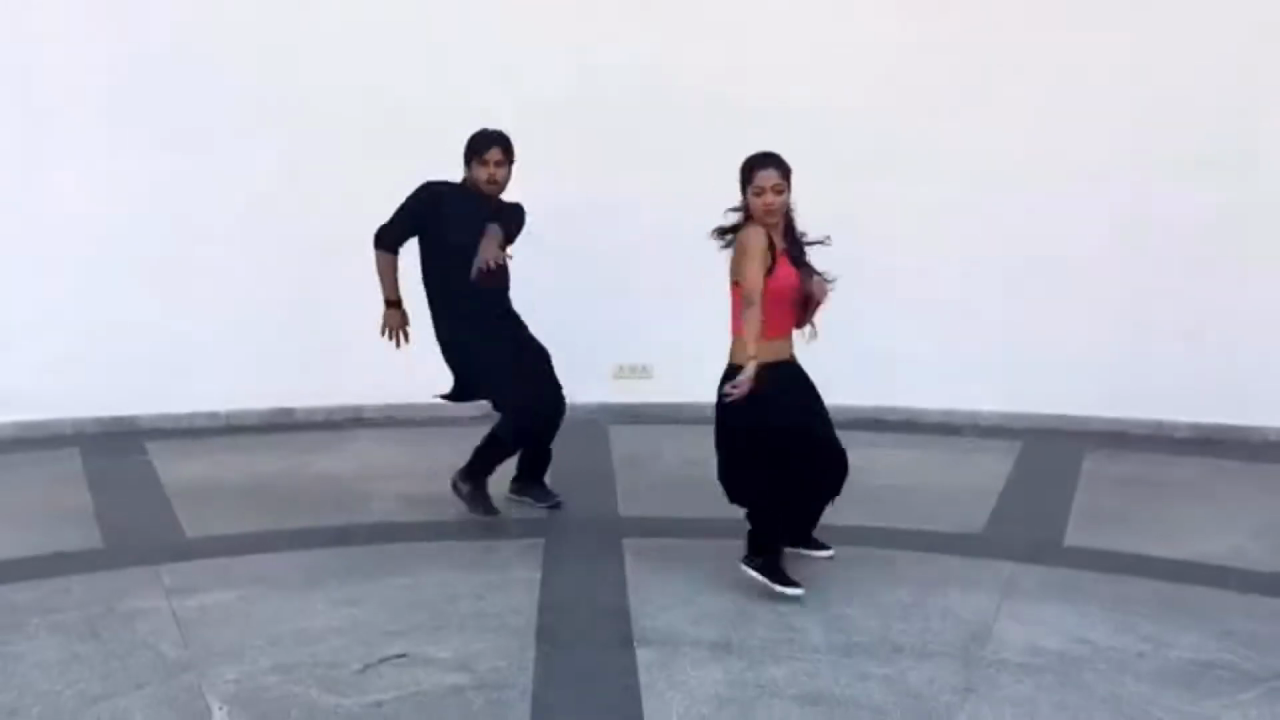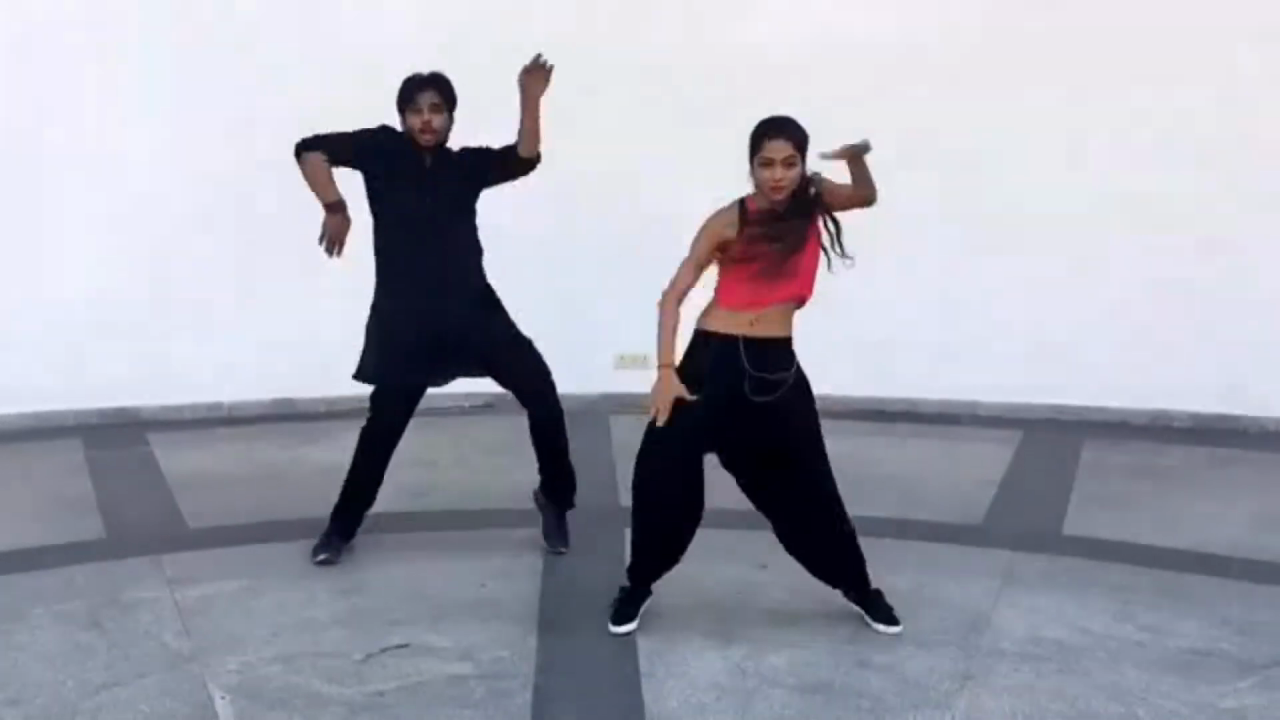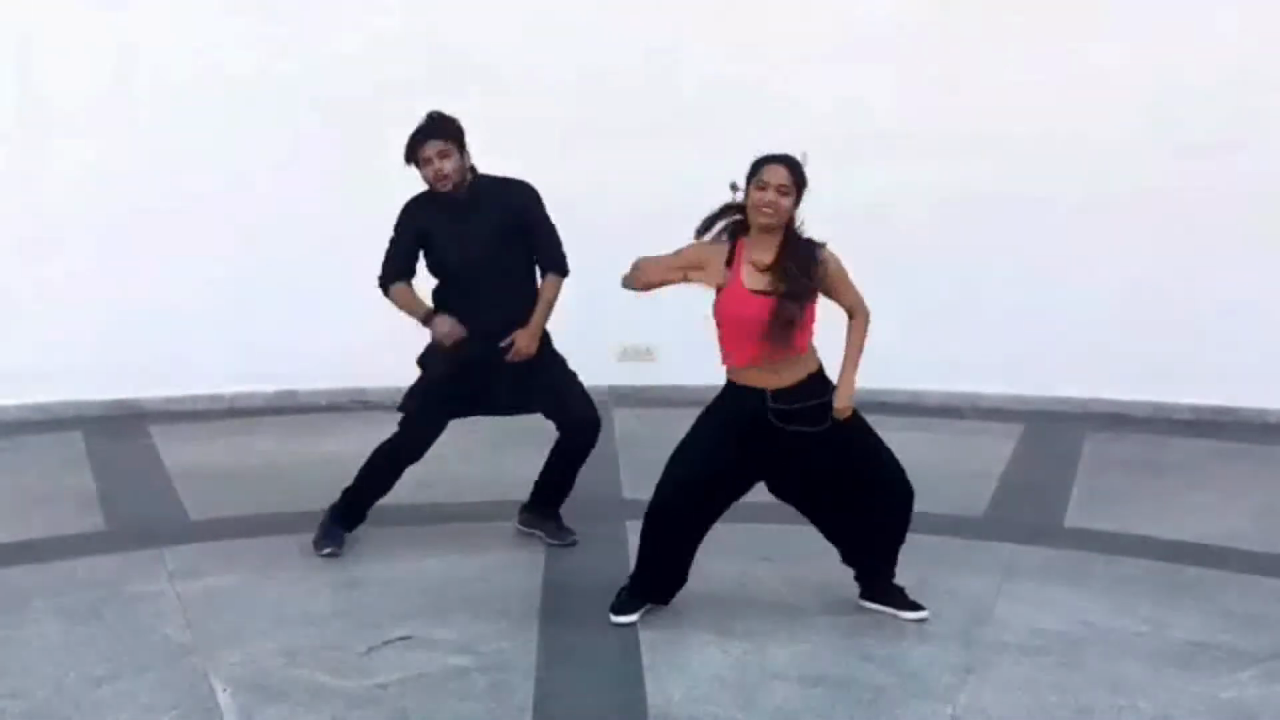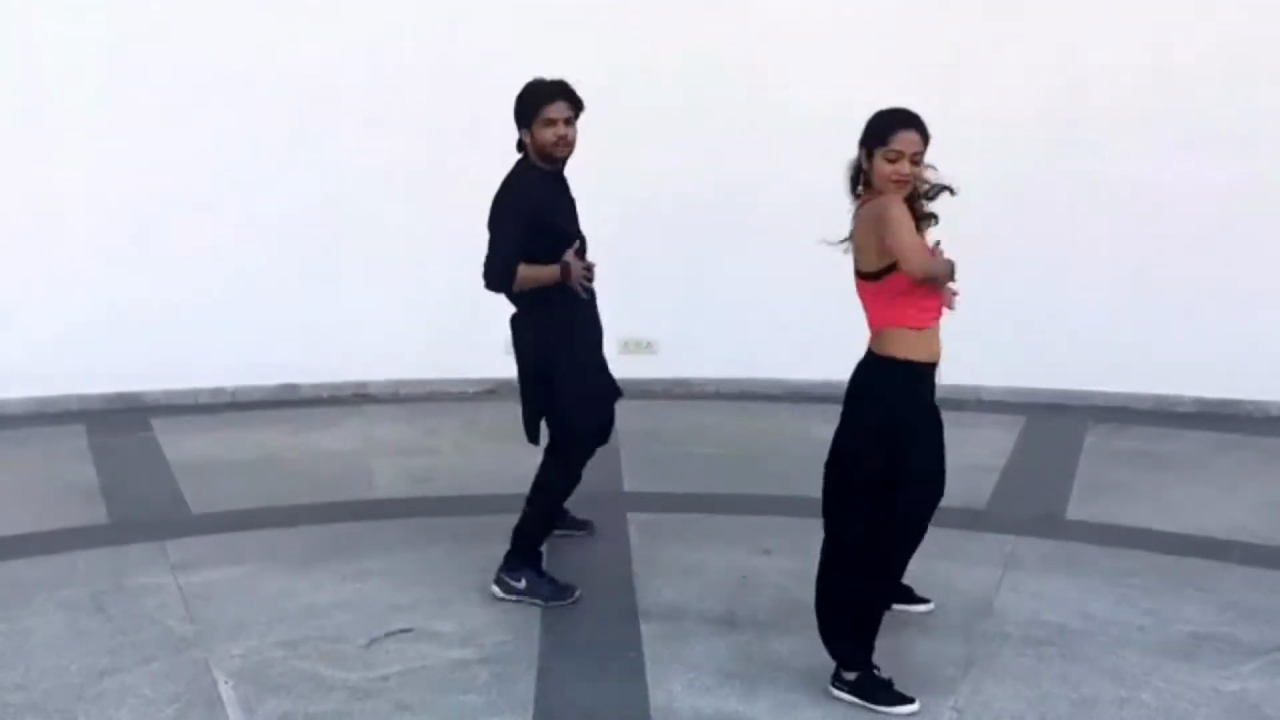
dt=1s
person 1, frame 1
left shoulder: (786, 243)
right shoulder: (751, 237)
right elbow: (752, 301)
left wrist: (813, 293)
right wrist: (752, 363)
left hip: (786, 375)
right hip: (754, 380)
left knee: (827, 464)
left ankle: (792, 532)
right ankle: (764, 553)
person 1, frame 2
left shoulder: (813, 202)
right shoulder: (728, 222)
left elbow: (865, 196)
right elbow: (674, 295)
left wrist: (856, 160)
right wrist: (665, 370)
left hip: (776, 367)
right hip: (711, 362)
left knee: (809, 487)
right knee: (662, 479)
left ankle: (858, 586)
right ankle: (637, 587)
person 1, frame 3
left shoulder: (815, 260)
right shoulder: (713, 256)
left elbow: (859, 314)
right elbow: (633, 279)
left wrist: (848, 381)
right wrist: (677, 271)
left hip: (810, 399)
right hip: (741, 406)
left knee: (887, 489)
right knee: (677, 499)
left ankle: (877, 584)
right ankle: (644, 588)
person 1, frame 4
left shoulder: (900, 210)
right shoulder: (884, 213)
left elbow: (924, 274)
right elbow: (921, 267)
right wrist: (941, 265)
left hip: (899, 381)
right hip: (893, 385)
left knee: (910, 497)
right knee: (878, 516)
left ankle: (881, 586)
right ankle: (852, 667)
person 2, frame 1
left shoulder: (509, 213)
right shoulder: (433, 199)
left elbow: (500, 231)
right elbow: (386, 241)
left wrist: (490, 242)
right wrist: (392, 303)
left hip: (503, 326)
right hip: (463, 332)
left knee: (551, 404)
right knee: (528, 413)
left ankle: (527, 480)
right ankle: (472, 476)
person 2, frame 2
left shoulder: (470, 165)
right shoulder: (381, 147)
left elbow: (524, 161)
right elbow: (311, 150)
left wrist: (530, 99)
right wrist: (335, 205)
left hip: (473, 310)
right hip: (404, 317)
left knee: (542, 396)
right knee: (383, 424)
left ankle: (555, 499)
right ankle: (342, 525)
person 2, frame 3
left shoulder: (515, 196)
right shoulder: (418, 214)
left elbow: (554, 266)
right elbow: (393, 281)
left wrist: (535, 327)
right wrist: (432, 318)
left hip: (521, 341)
right hip: (457, 349)
left knee: (583, 423)
right knee: (411, 439)
left ankle: (541, 511)
right ankle: (343, 515)
person 2, frame 4
left shoulder: (551, 177)
right shoulder: (519, 190)
right elbow: (500, 275)
left wrist: (574, 265)
right wrist: (561, 271)
left hip: (572, 322)
right hip: (549, 330)
left knee: (593, 421)
right knee: (577, 438)
left ankle: (548, 510)
right ankle: (518, 569)
